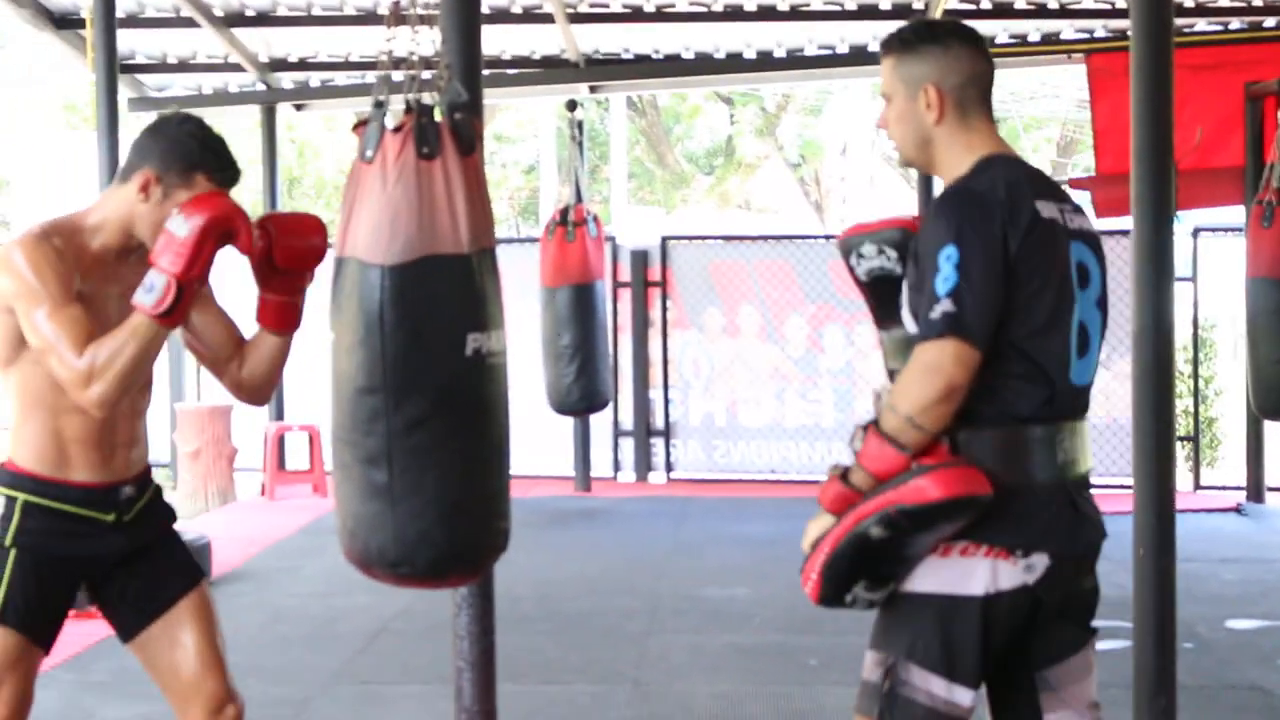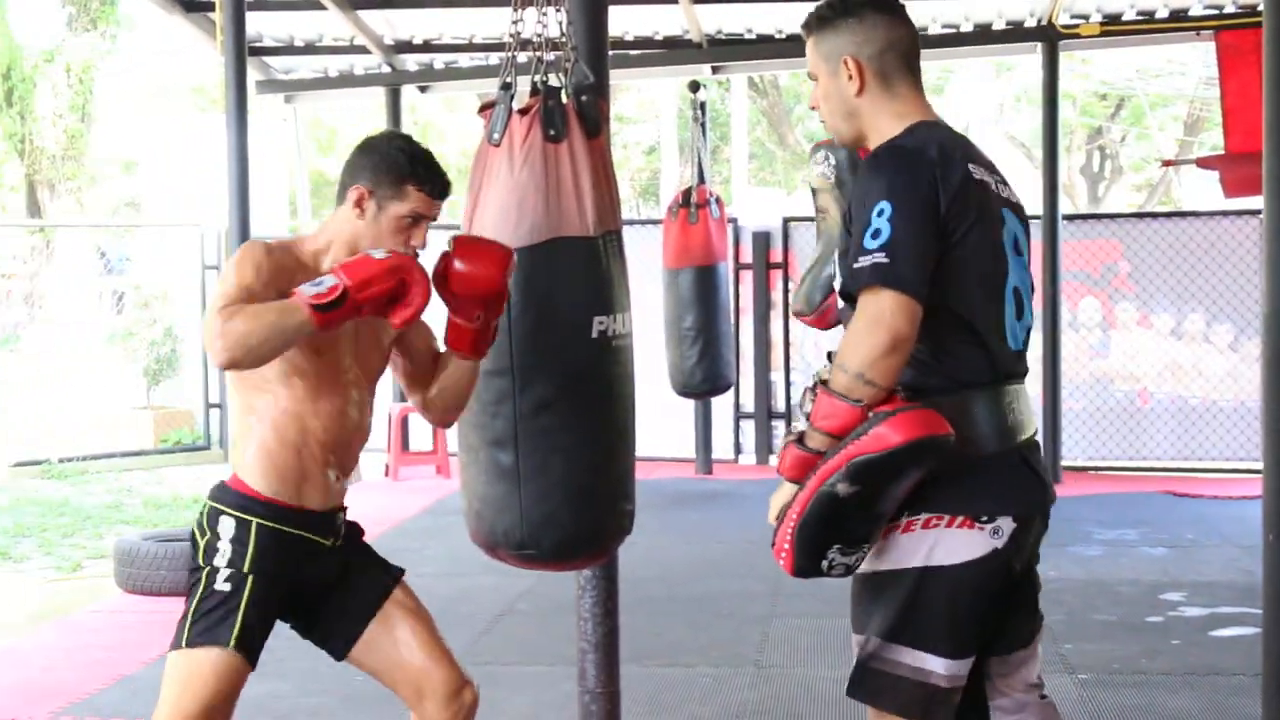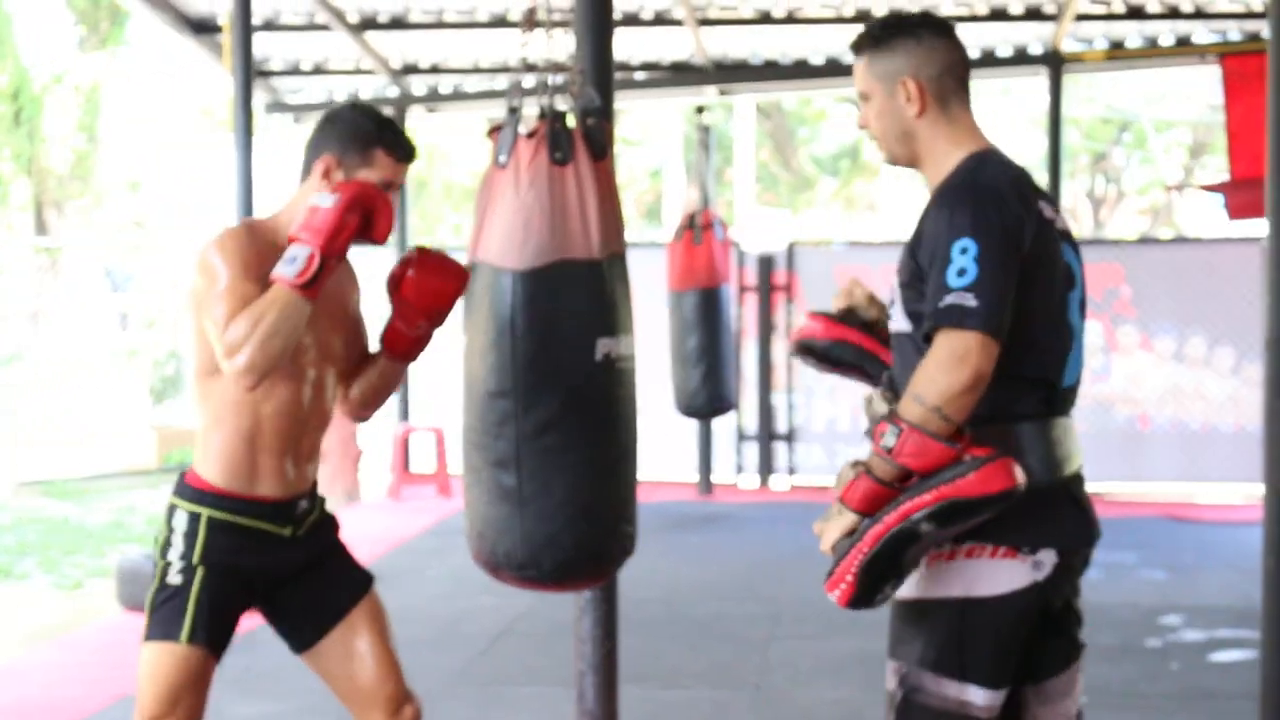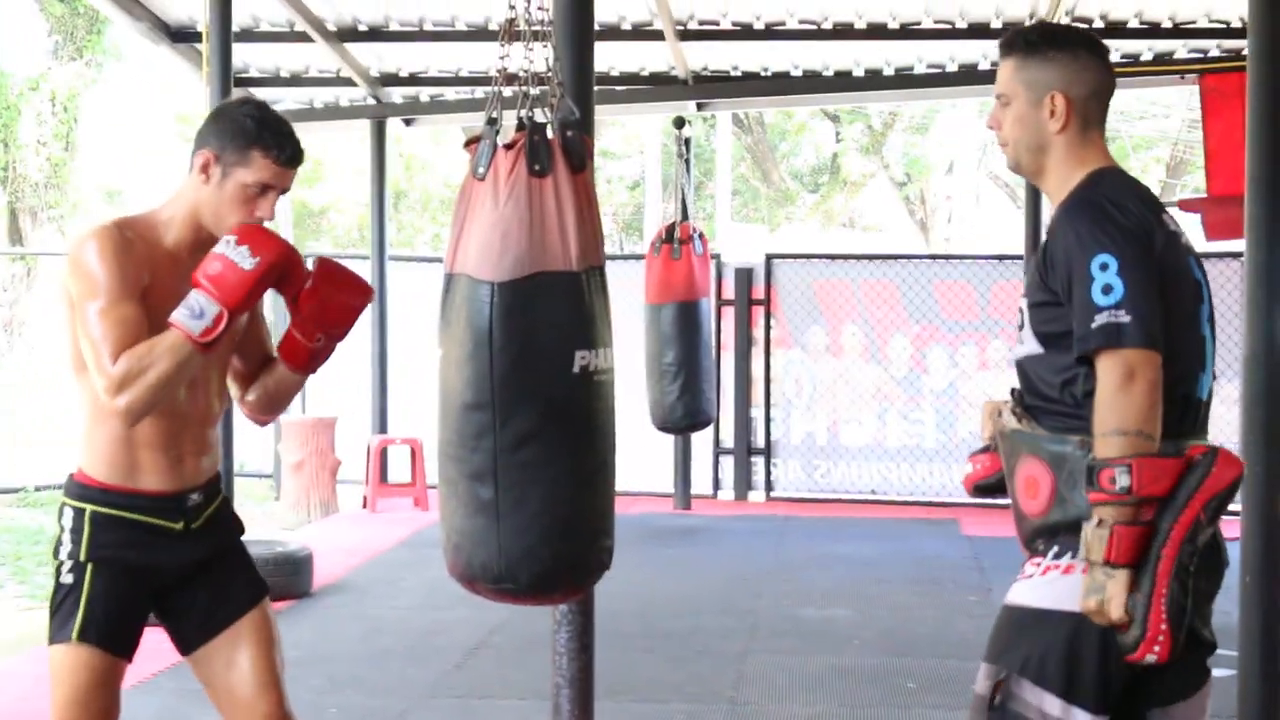
dt=0.5s
person 1, frame 1
left shoulder: (970, 206)
right shoulder: (1058, 210)
left elbow: (943, 372)
left wrist: (849, 494)
right wrist: (915, 298)
left hip: (983, 518)
right hip: (1059, 509)
person 1, frame 2
left shoulder: (898, 172)
right shoulder: (974, 171)
left elbow: (885, 330)
left wrist: (803, 464)
left hip: (939, 487)
right hip: (1004, 477)
person 1, frame 3
left shoulder: (969, 200)
right shoulder: (1020, 196)
left elbow: (962, 364)
left wrist: (865, 493)
right wrist: (885, 335)
left hip: (983, 523)
right hip: (1038, 511)
person 1, frame 4
left shoulder: (1091, 218)
right shoulder: (1134, 211)
left elbow: (1130, 375)
left wrist: (1110, 550)
right wrist: (1024, 414)
left hip: (1114, 540)
right hip: (1168, 537)
person 2, frame 1
left shoulder: (179, 260)
left elbow: (250, 382)
right elbow: (94, 388)
left wrist: (283, 289)
right wrist: (172, 276)
left hip: (133, 511)
person 2, frame 2
left shoulder: (392, 283)
right shoulder: (267, 262)
left elbow: (440, 406)
right elbow: (226, 345)
left wrist: (473, 319)
right wrist: (341, 291)
left hip: (326, 539)
right hip: (251, 534)
person 2, frame 3
left shoulder: (340, 273)
right shoulder: (237, 250)
left elbow: (355, 403)
right elbow: (242, 368)
left wrist: (411, 325)
right wrist: (311, 252)
left hip: (300, 526)
right hip: (214, 527)
person 2, frame 4
left shoulder: (238, 265)
right shoulder: (108, 251)
left elbow: (257, 404)
right elbow: (124, 399)
left wrist: (311, 339)
right wrist: (216, 299)
left hip: (204, 521)
right hip: (109, 527)
